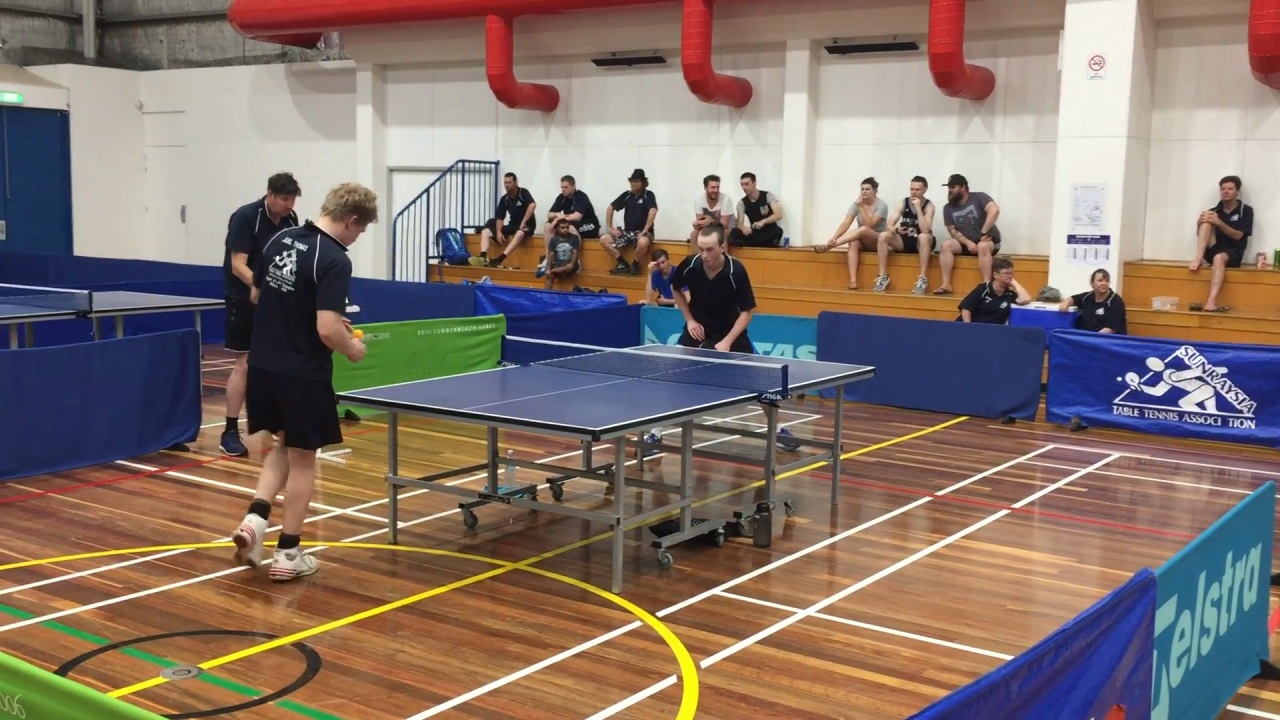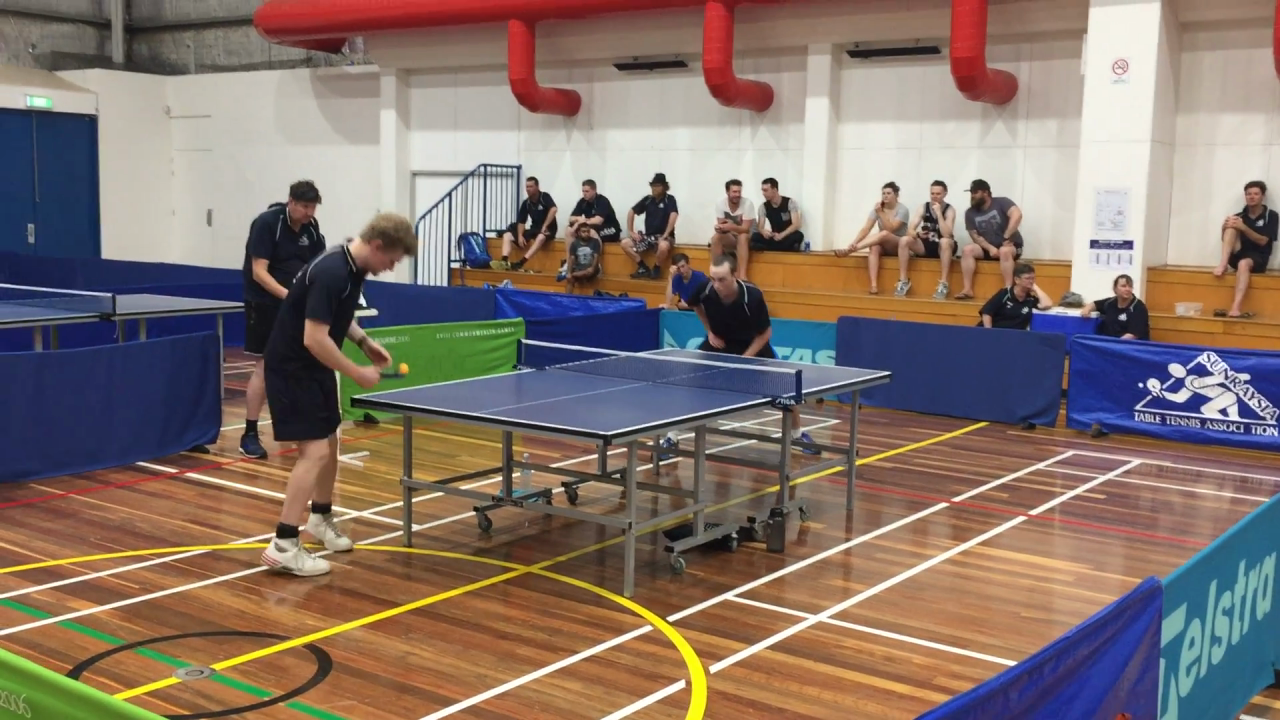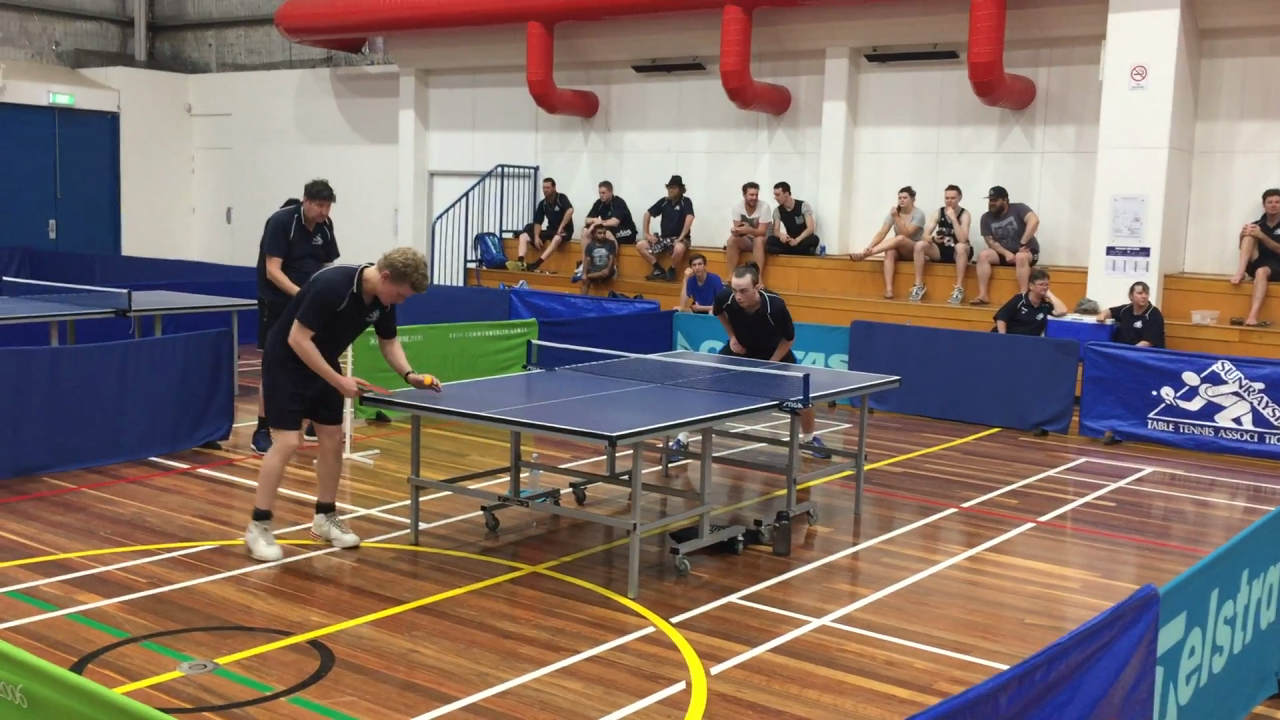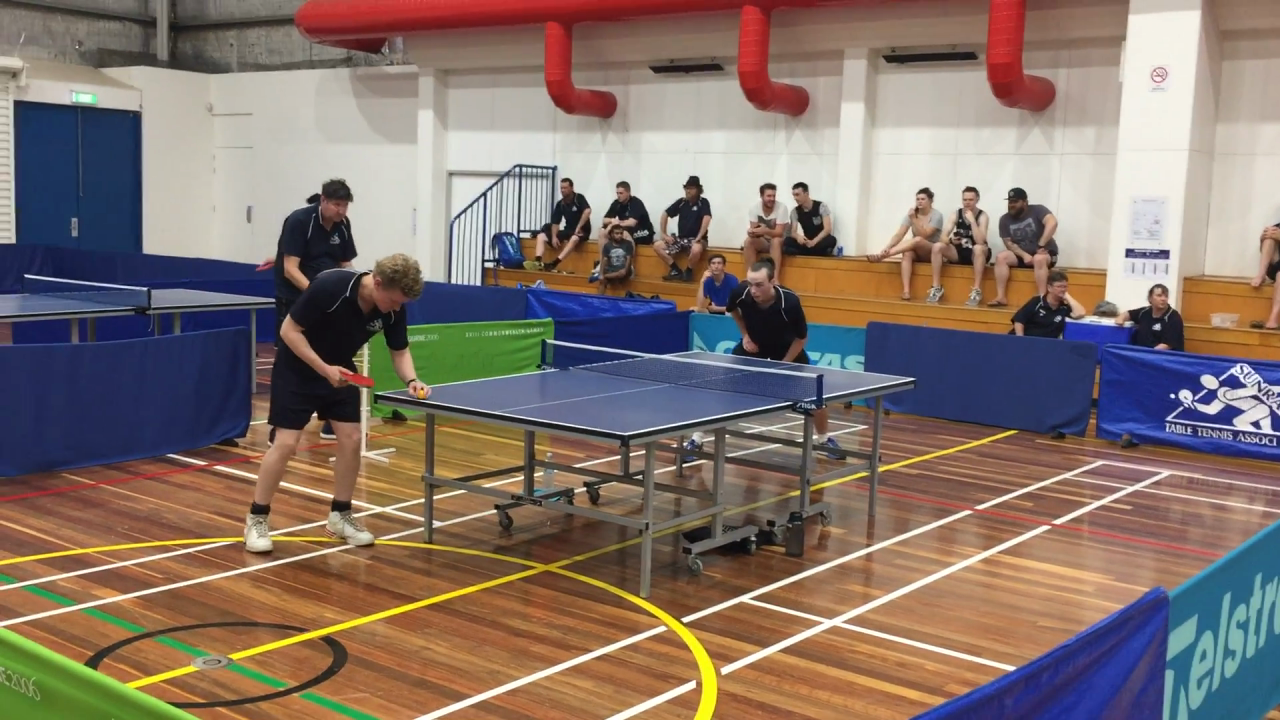
dt=0.3s
person 1, frame 1
left shoulder: (282, 240)
right shoulder: (335, 261)
left elbow: (258, 296)
right elbow: (327, 329)
right wrist: (351, 347)
left hip: (263, 367)
right hip: (301, 375)
left knee: (284, 448)
right knee: (304, 458)
left ankle: (254, 520)
right ankle: (286, 553)
person 1, frame 2
left shoulder: (347, 265)
right shoulder: (332, 273)
right elbow: (314, 339)
left wrist: (364, 341)
right wrist: (358, 373)
left hip: (310, 369)
right hip: (291, 368)
left knee: (329, 444)
right knee: (314, 452)
left ankle: (319, 518)
right ankle: (283, 546)
person 1, frame 3
left shoulder: (387, 299)
right shoulder: (332, 284)
left elbow: (388, 340)
right elbow: (297, 338)
left wrist: (410, 374)
right wrist: (337, 380)
left hip: (326, 366)
right hip: (287, 361)
left knee: (332, 440)
right knee: (286, 443)
left ankle: (325, 518)
right ankle: (259, 526)
person 1, frame 4
left shoulder: (393, 308)
right shoulder: (329, 287)
left elbow: (399, 351)
right elbow: (289, 330)
left wrist: (411, 380)
right wrist: (324, 369)
left hip: (339, 369)
right hip: (297, 367)
left knee: (351, 439)
right knee: (286, 443)
left ankle: (340, 516)
right ankle: (256, 519)
person 2, frame 1
left shoulder: (290, 220)
right shoulder: (245, 217)
right elbow: (238, 266)
right hip: (245, 299)
right knee: (245, 364)
right ankle: (230, 433)
person 2, frame 2
left shoulder: (311, 227)
right shoulder: (266, 223)
right elbow: (259, 272)
right wrist: (288, 295)
right hip: (265, 303)
right knee: (264, 367)
right ankle: (249, 435)
person 2, frame 3
left shoulder: (326, 226)
right shoulder: (281, 221)
left elbow: (327, 266)
right elbow: (272, 270)
right wrist: (300, 294)
right hip: (279, 301)
left ankle: (315, 424)
right ankle: (261, 431)
person 2, frame 4
left shoulder: (343, 225)
right shoulder: (298, 221)
left elbow: (345, 266)
right elbow: (290, 269)
right hip: (295, 299)
left ankle: (330, 421)
right ankle: (279, 428)
person 3, frame 1
left shoulder: (737, 271)
right shoulder: (689, 266)
left elbow: (748, 312)
right elbow: (676, 289)
left wrist: (727, 341)
right wrist: (689, 319)
left hip: (731, 331)
right hip: (699, 329)
left ankle: (778, 430)
person 3, frame 2
left shoulder: (753, 296)
right shoulder: (705, 289)
left elbow: (765, 333)
right elbow: (694, 304)
right wrist: (710, 331)
left hip: (752, 346)
right hip: (719, 342)
left ankle: (798, 434)
person 3, frame 3
left shoulder: (775, 306)
right shoulder: (726, 298)
left elbow: (788, 339)
right wrist: (732, 337)
left hip: (774, 352)
right hip: (739, 348)
left ankle: (809, 438)
person 3, frame 4
left shoulder: (790, 302)
right shoulder: (741, 293)
left elbow: (801, 338)
left wrist: (783, 365)
right wrist: (746, 335)
left hip: (788, 351)
right hip: (752, 346)
left ankle: (823, 439)
right ankle: (698, 438)
